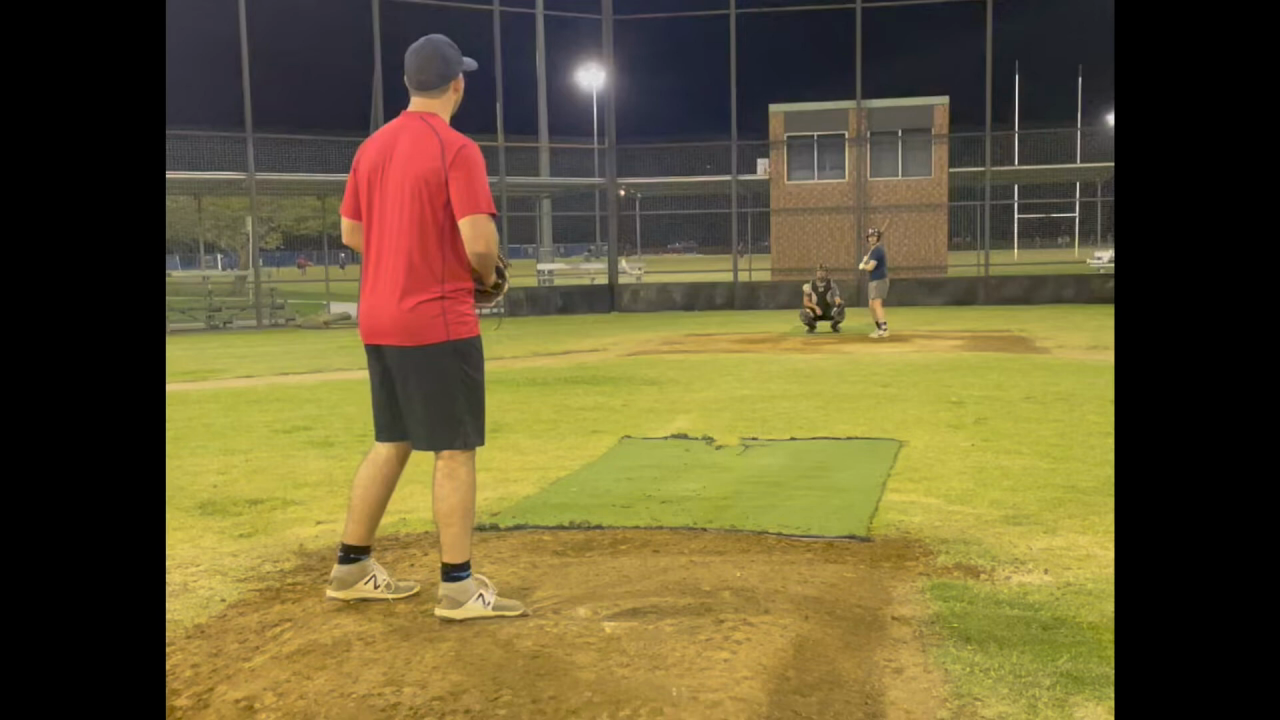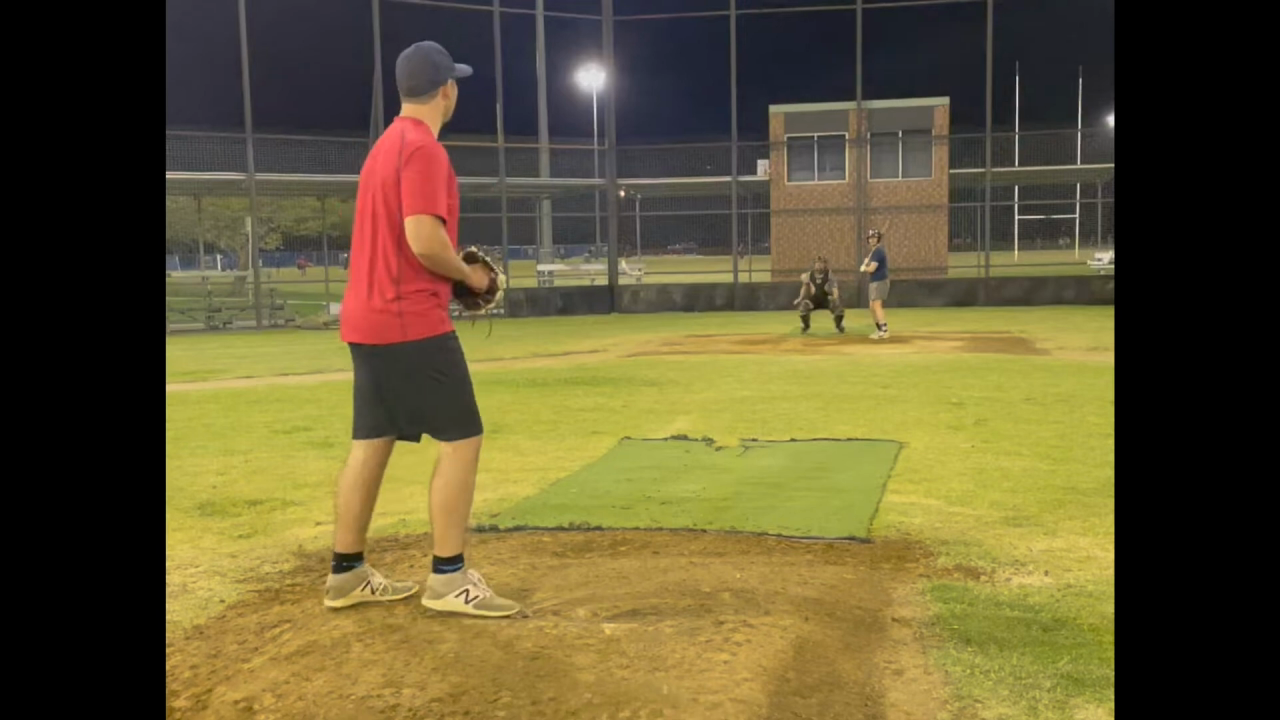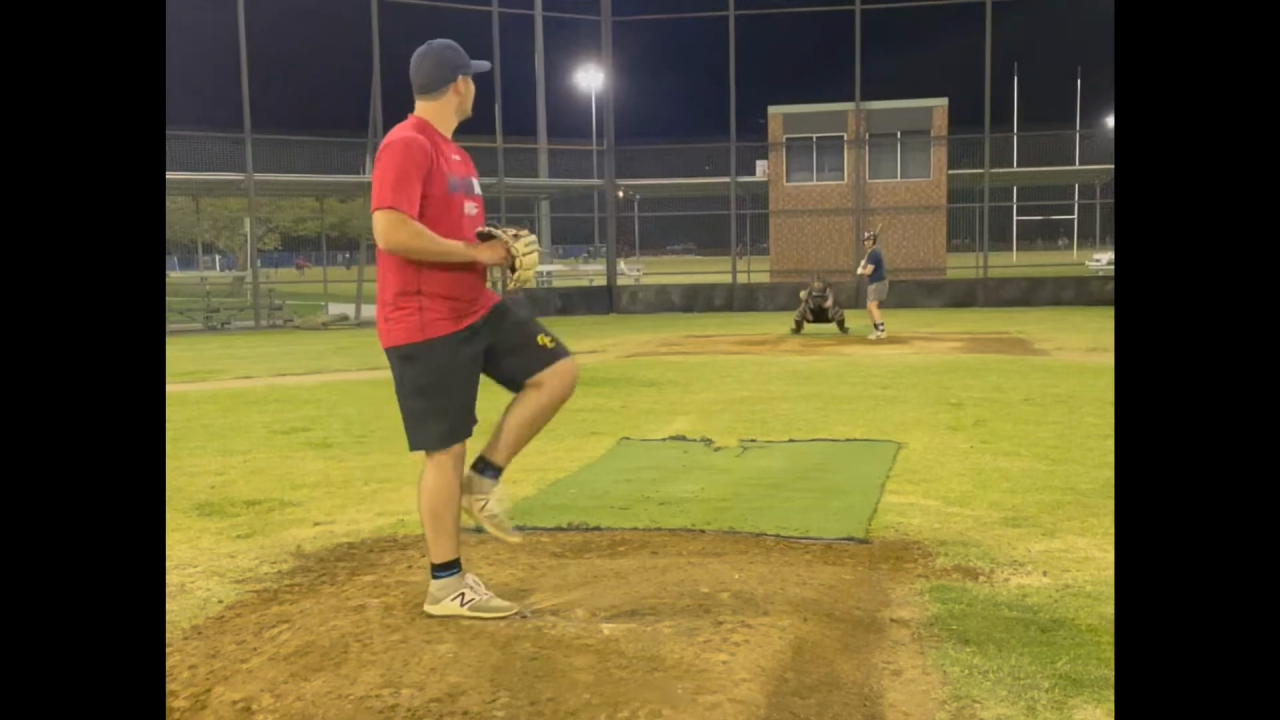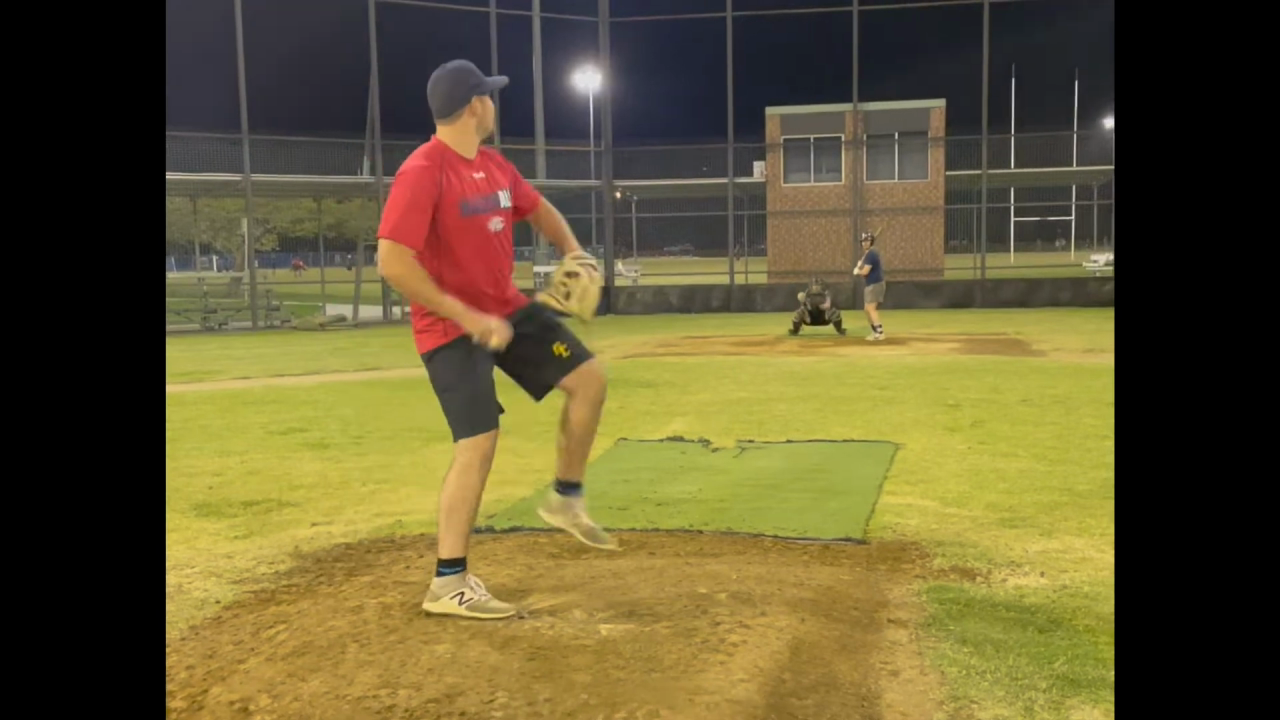
dt=0.4s
person 1, frame 1
left shoulder: (371, 147)
right shoulder: (458, 149)
left elbow: (352, 233)
right elbow: (480, 244)
right wrist: (487, 274)
left hip: (380, 321)
right hip: (438, 322)
left knee: (390, 444)
right knee: (457, 452)
left ankle: (352, 566)
right ankle: (459, 587)
person 1, frame 2
left shoulder: (388, 145)
right shoulder: (424, 148)
right elbow: (423, 240)
left wrist: (457, 268)
right wrist: (469, 274)
left hip: (373, 320)
right hip: (412, 322)
left knee: (372, 445)
right knee: (462, 439)
left ankle: (346, 573)
right ankle: (449, 578)
person 1, frame 3
left shoulder: (456, 155)
right shoulder: (406, 145)
right elbow: (391, 234)
left wrist: (504, 249)
right wrist: (476, 253)
left hip: (477, 309)
right hip: (425, 321)
left knee: (560, 372)
right knee: (444, 451)
left ankle: (483, 476)
right ankle: (445, 585)
person 1, frame 4
left shoulder: (497, 168)
right shoulder: (420, 173)
left elbow: (541, 209)
right elbow: (391, 265)
left wrist: (575, 254)
right wrist: (467, 316)
left hip: (507, 310)
right hip: (450, 329)
left knee: (590, 378)
right knee: (479, 443)
left ankle: (568, 498)
right ankle: (449, 583)
